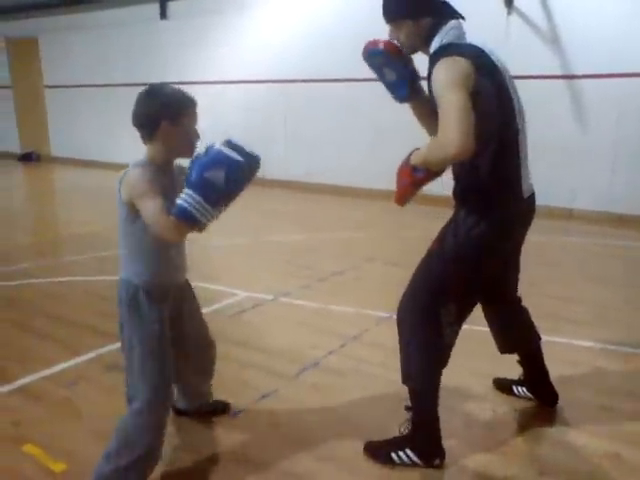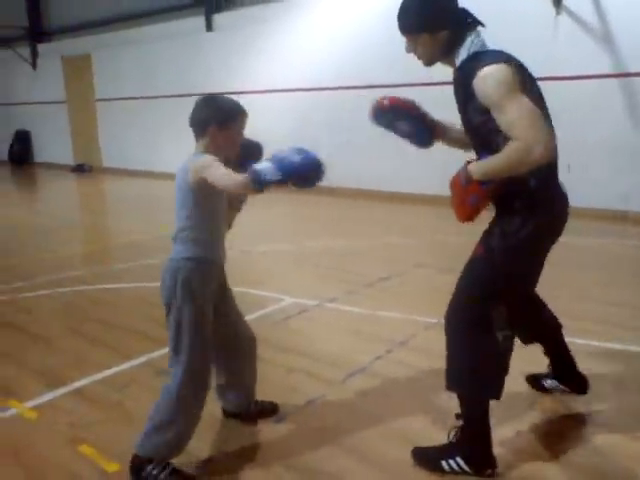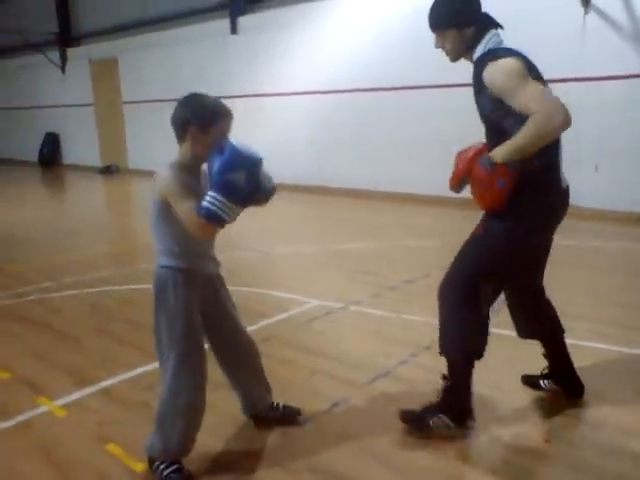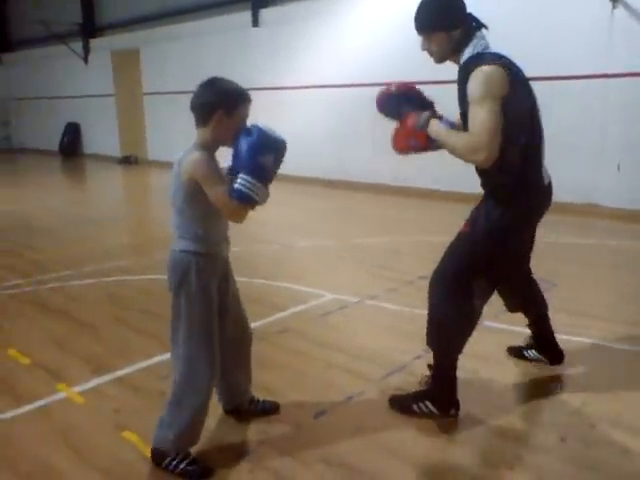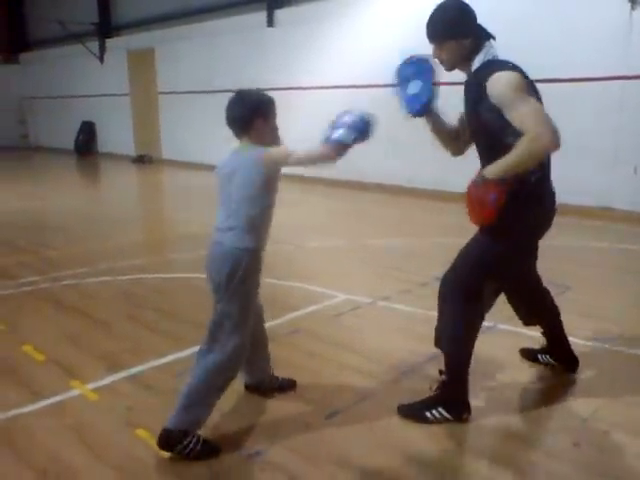
dt=0.4s
person 1, frame 1
left shoulder: (451, 64)
right shoulder: (472, 58)
left elbow: (457, 145)
right elbow: (444, 132)
left wrist: (414, 160)
right wrist: (408, 89)
left hip: (486, 211)
right hip: (509, 204)
left knee: (420, 311)
right knee: (499, 296)
left ankle: (423, 441)
right ankle: (538, 384)
person 1, frame 2
left shoulder: (490, 74)
right shoulder: (478, 69)
left elbow: (537, 147)
right elbow: (482, 136)
left wrist: (475, 172)
right wrist: (428, 127)
left hip: (527, 212)
right hip: (534, 205)
left knee: (468, 317)
right knee: (517, 296)
right ankle: (566, 373)
person 1, frame 3
left shoulder: (497, 67)
right shoulder: (502, 63)
left elbow: (555, 117)
left wrist: (497, 156)
right wrist: (494, 156)
left hip: (527, 201)
right hip: (539, 196)
left knee: (460, 291)
right knee: (523, 287)
left ankle: (454, 406)
right ankle: (564, 377)
person 1, frame 4
left shoulder: (485, 72)
right shoulder: (482, 67)
left elbow: (481, 150)
right elbow: (472, 134)
left wrist: (432, 126)
right wrist: (433, 118)
left hip: (511, 199)
right hip: (524, 192)
left knee: (449, 285)
right knee: (512, 272)
left ankle: (441, 394)
right ankle: (546, 345)
person 1, frame 5
left shoulder: (500, 79)
right shoulder: (477, 85)
left elbow: (546, 138)
right elbow: (457, 144)
left wrist: (492, 173)
right wrist: (428, 113)
left hip: (521, 205)
right hip: (519, 202)
left knee: (460, 288)
right knee: (518, 277)
left ankle: (452, 398)
right ankle: (560, 352)
person 2, frame 1
left shoulder: (174, 172)
right shoulder: (140, 177)
left elbow: (196, 218)
right elbow: (171, 230)
right wrist: (207, 184)
left hip: (173, 286)
right hip: (144, 293)
left knee: (198, 348)
right knee: (151, 392)
left ankle: (193, 400)
person 2, frame 2
left shoulder: (207, 167)
right shoulder: (204, 165)
left elbow: (221, 219)
right elbow: (237, 185)
left wrist: (265, 171)
right wrist: (279, 167)
left hip: (210, 270)
right hip: (189, 273)
left knee: (238, 341)
right knee: (191, 365)
left ankle: (239, 402)
person 2, frame 3
left shoulder: (198, 174)
right shoulder: (171, 179)
left elbow: (212, 224)
right elbow: (202, 228)
left wrist: (242, 192)
right wrist: (226, 185)
left hip: (207, 276)
right hip: (177, 281)
left knee: (238, 347)
right knee: (185, 372)
left ankle: (261, 407)
person 2, frame 4
left shoulder: (207, 159)
right shoulder: (197, 161)
left elbow: (228, 203)
right elbow: (236, 212)
left wrist: (250, 167)
right wrist: (252, 167)
left hip: (215, 262)
right hip: (194, 265)
left knee: (236, 336)
right knee: (197, 356)
left ankle: (238, 400)
right ankle: (169, 447)
person 2, frame 5
left shoulder: (228, 161)
right shoulder: (269, 156)
right elbow: (324, 155)
right wrist: (348, 130)
left hip: (225, 251)
right hip: (238, 256)
left knee: (248, 322)
right knee: (225, 342)
left ankle: (259, 376)
right ankle: (179, 429)
